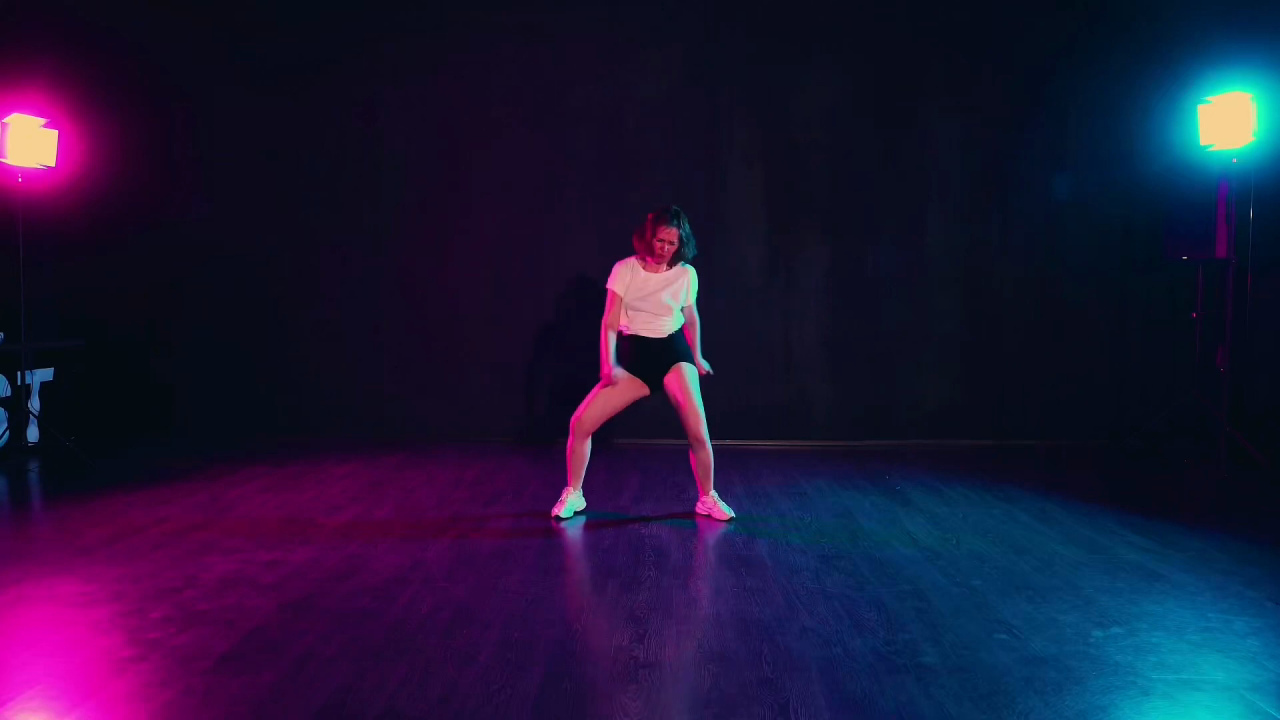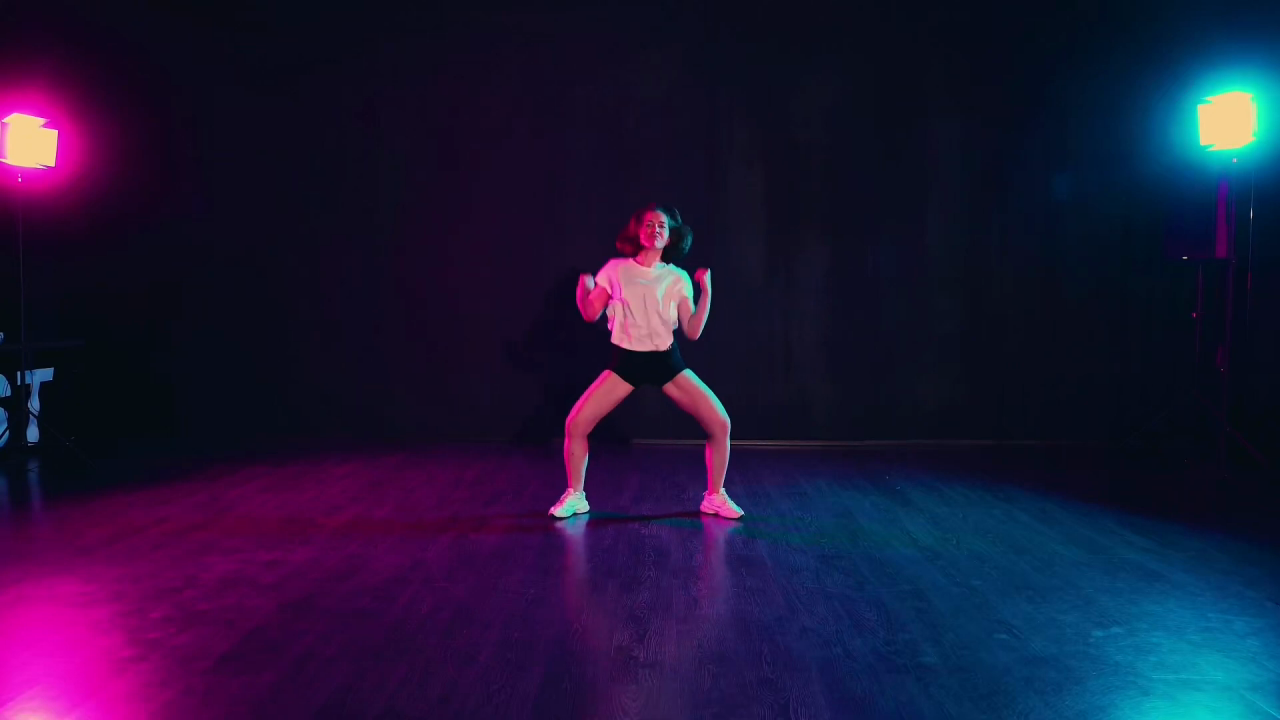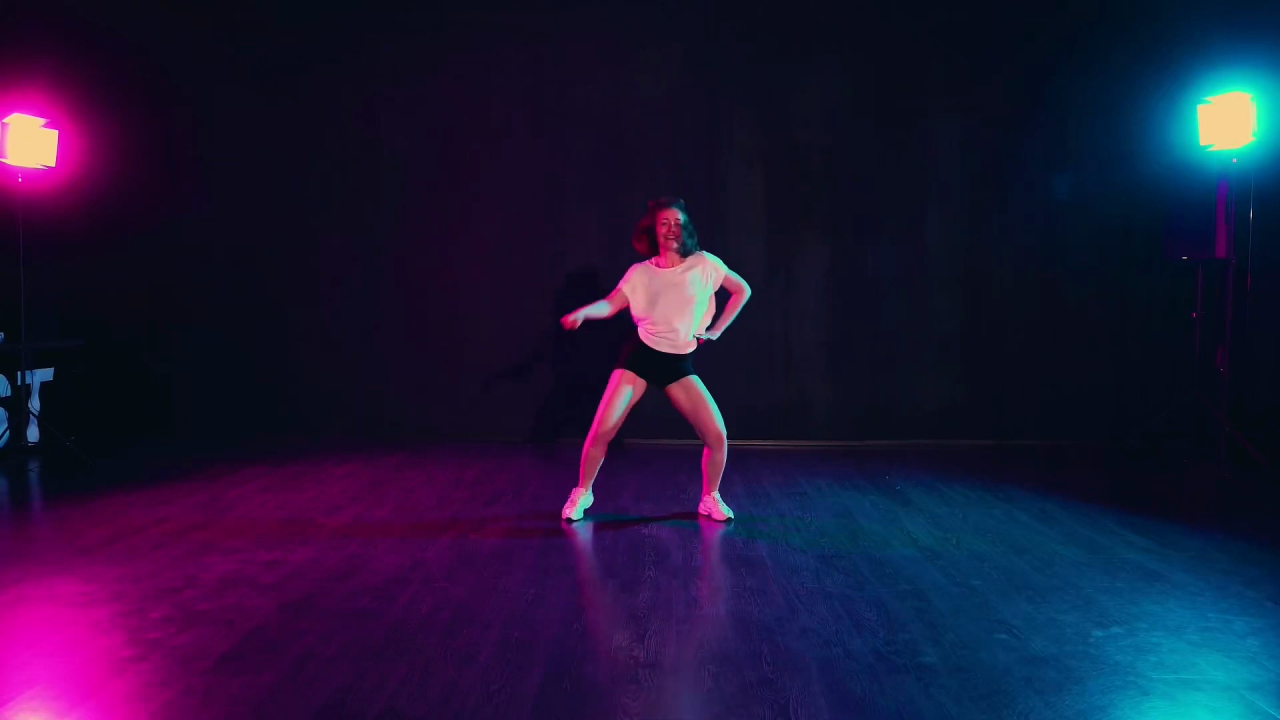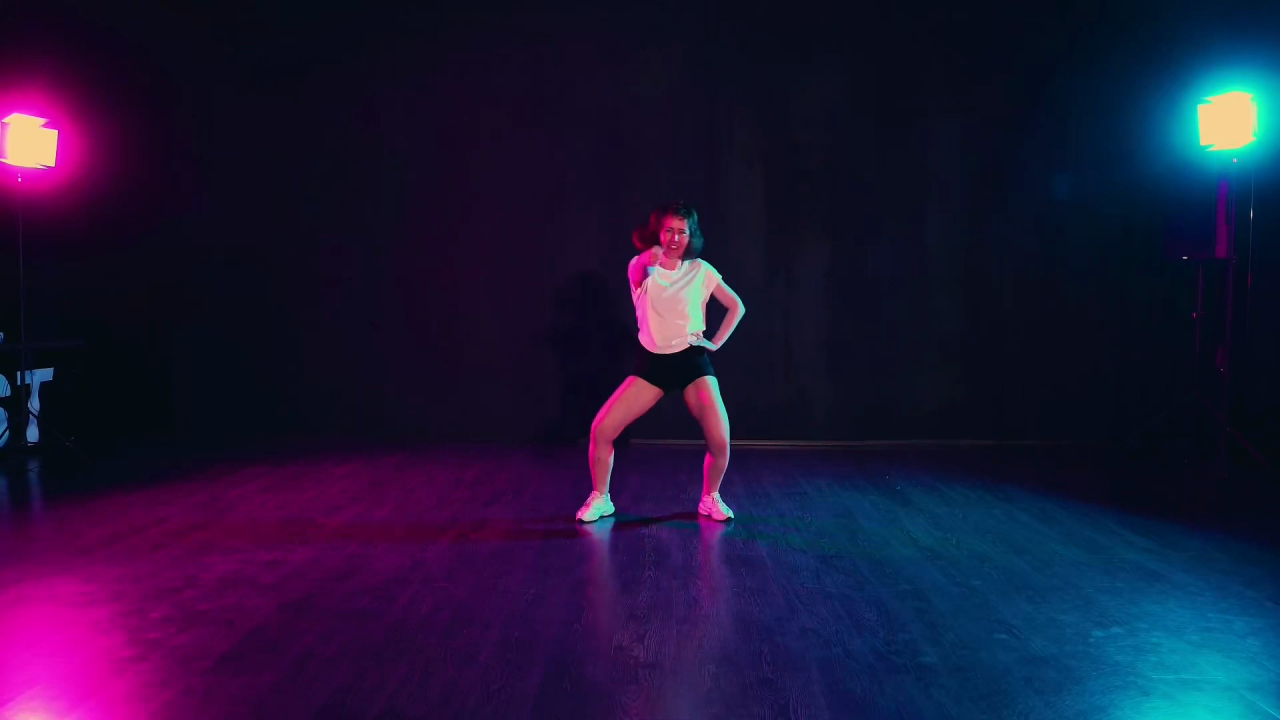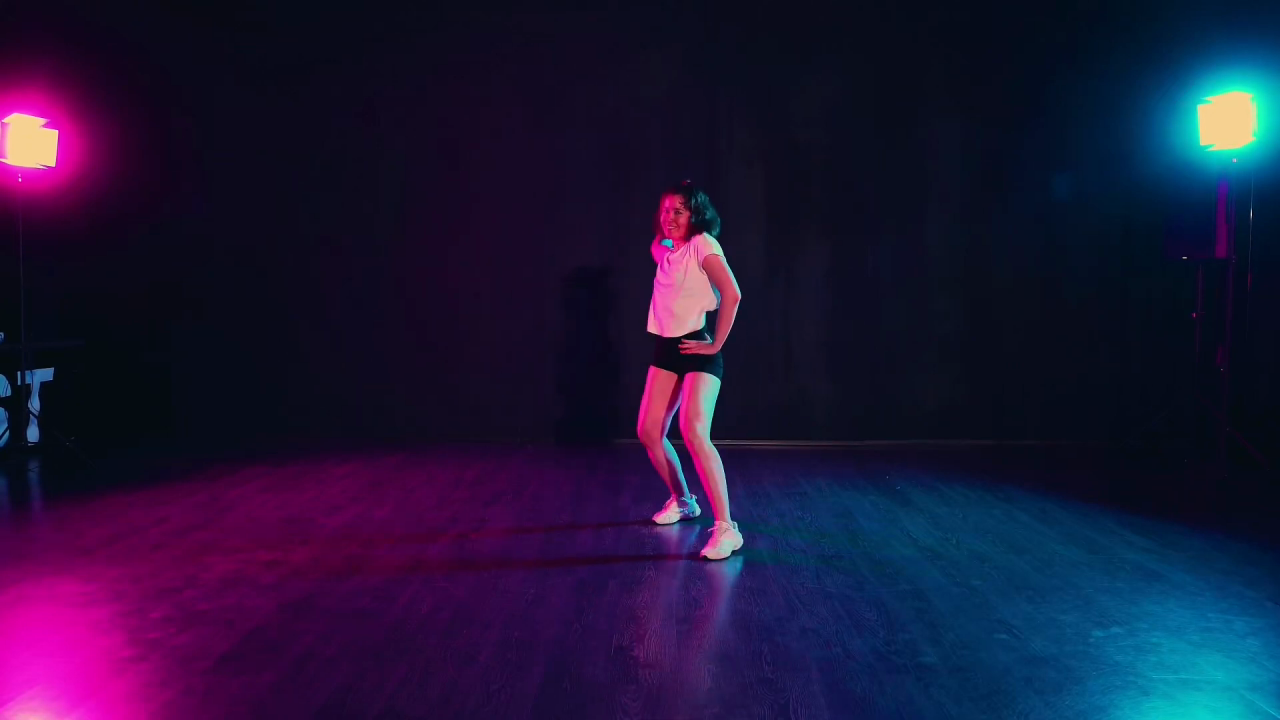
dt=0.7s
person 1, frame 1
left shoulder: (687, 275)
right shoulder: (625, 269)
right elbow: (610, 320)
left wrist: (697, 356)
right wrist: (608, 362)
left hip: (673, 353)
right hip: (635, 359)
left knee: (698, 434)
right knee: (580, 423)
left ankle: (708, 498)
right ankle: (573, 494)
person 1, frame 2
left shoulder: (678, 278)
right shoulder: (615, 268)
left elbow: (694, 332)
right elbow: (590, 313)
left wrist: (707, 291)
right wrist: (583, 289)
left hip: (666, 362)
right hip: (625, 361)
left knee: (720, 424)
right knee: (575, 423)
left ankle: (715, 496)
right ankle: (575, 495)
person 1, frame 3
left shoulder: (704, 263)
right shoulder: (639, 271)
left elbow: (742, 290)
right elbow: (611, 304)
left wrist: (715, 330)
right wrist: (582, 312)
left hip: (678, 363)
right hip: (639, 357)
left knee: (717, 436)
right knee: (604, 428)
left ankle: (710, 498)
right ankle: (582, 492)
person 1, frame 4
left shoulder: (701, 270)
right shoulder: (642, 267)
left elbow: (737, 307)
right elbow: (642, 270)
left wrist: (715, 343)
right wrist: (649, 258)
left hip: (693, 362)
right hip: (652, 363)
left knee: (720, 441)
right knee: (601, 429)
left ankle: (710, 498)
right ankle: (600, 498)
person 1, frame 5
left shoulder: (703, 245)
right shoulder: (671, 256)
left elbow: (732, 293)
left wrist: (715, 344)
left hip: (698, 355)
right hip: (666, 354)
left knee: (693, 433)
right knee: (650, 432)
left ankle: (726, 529)
right ankle: (682, 501)
